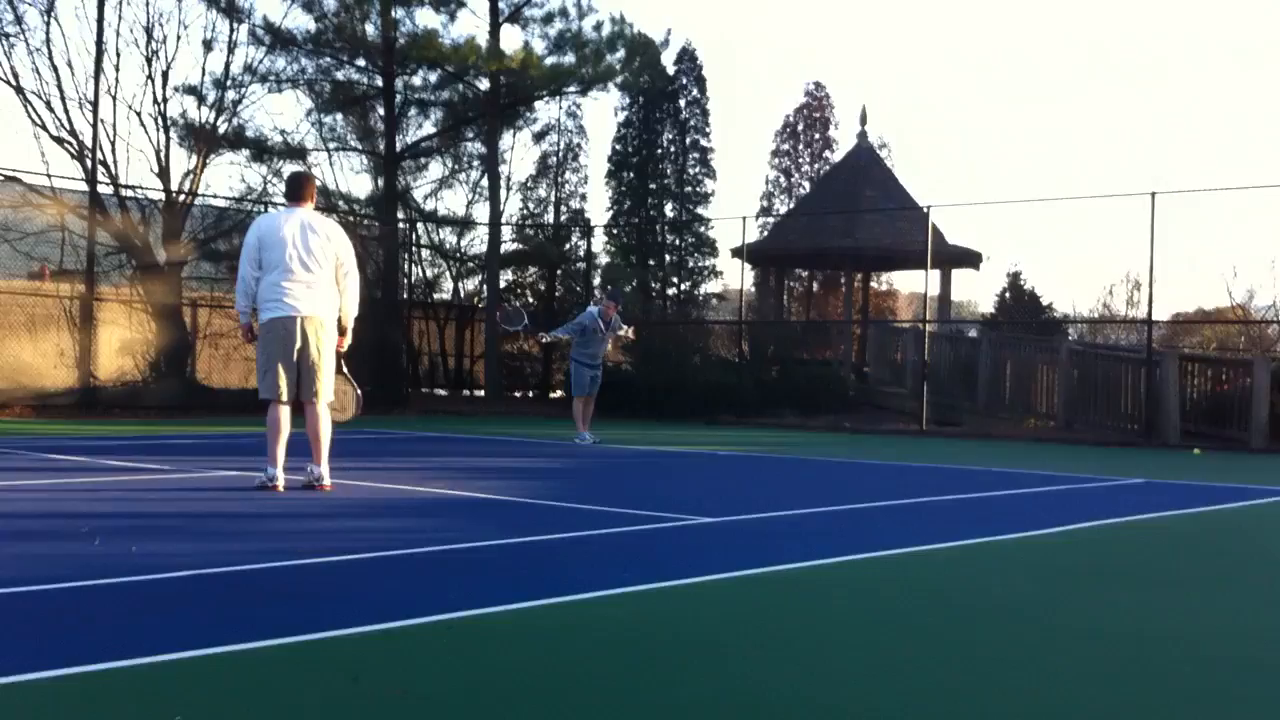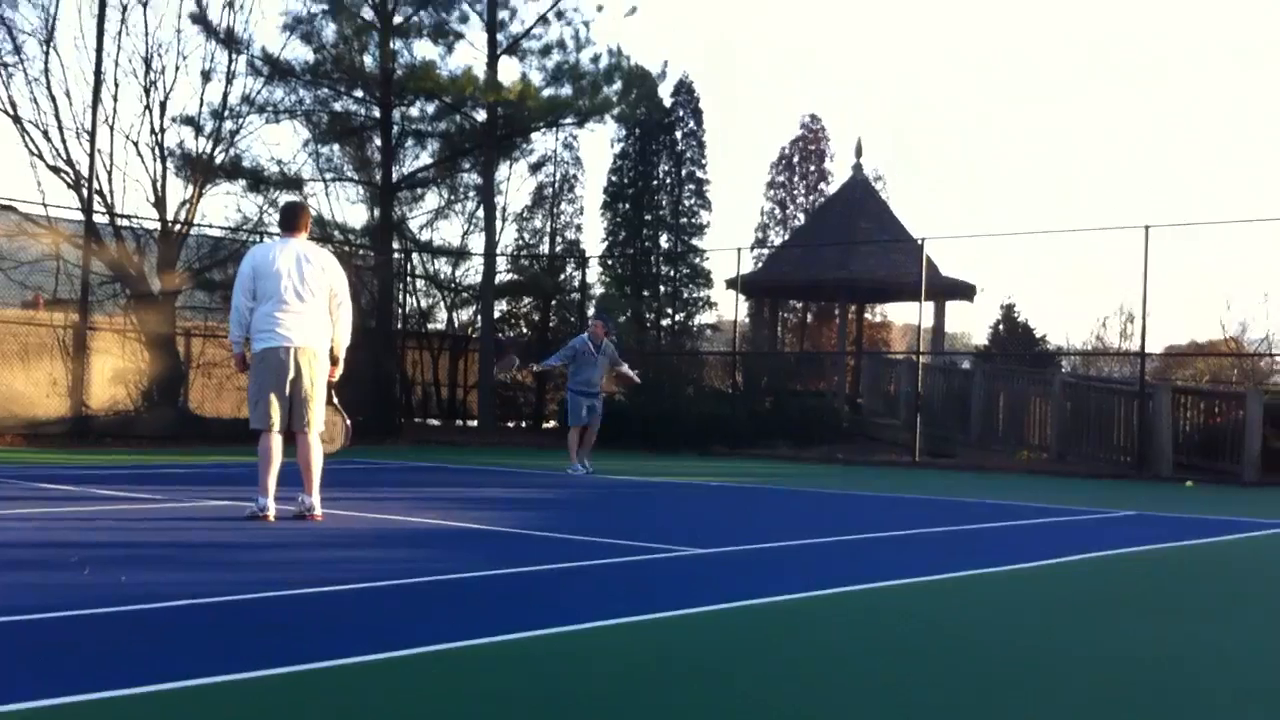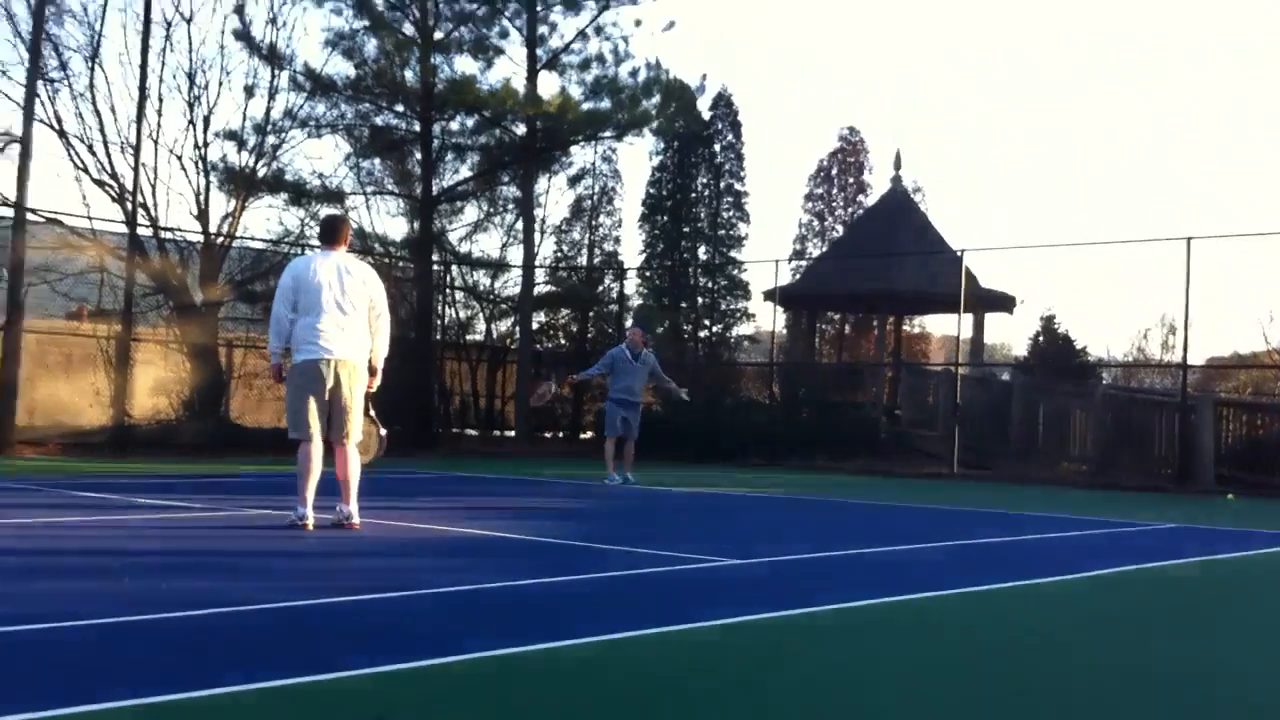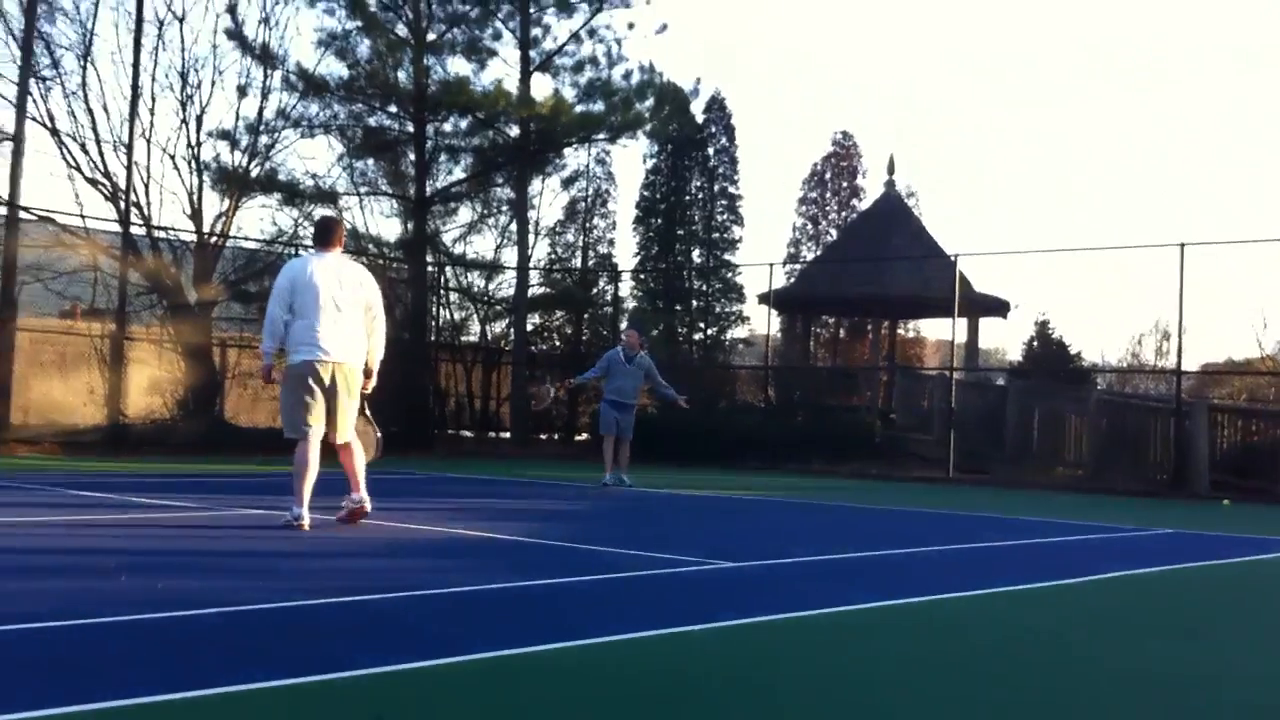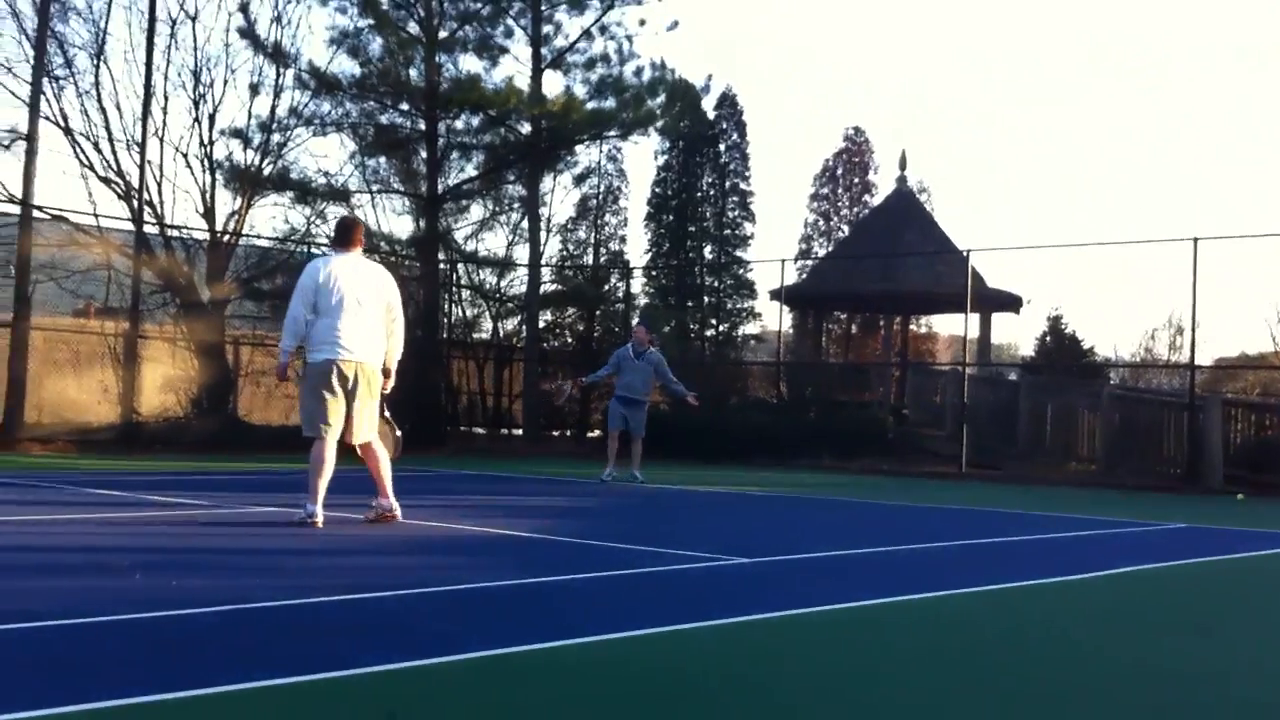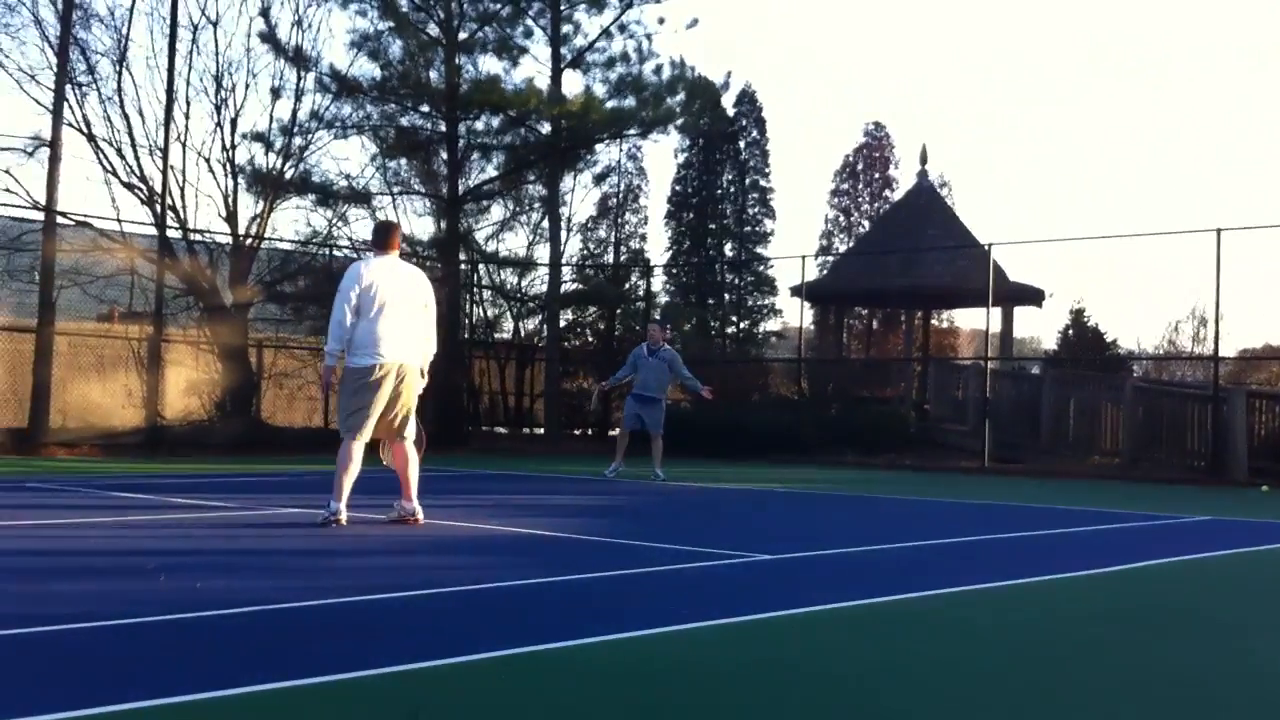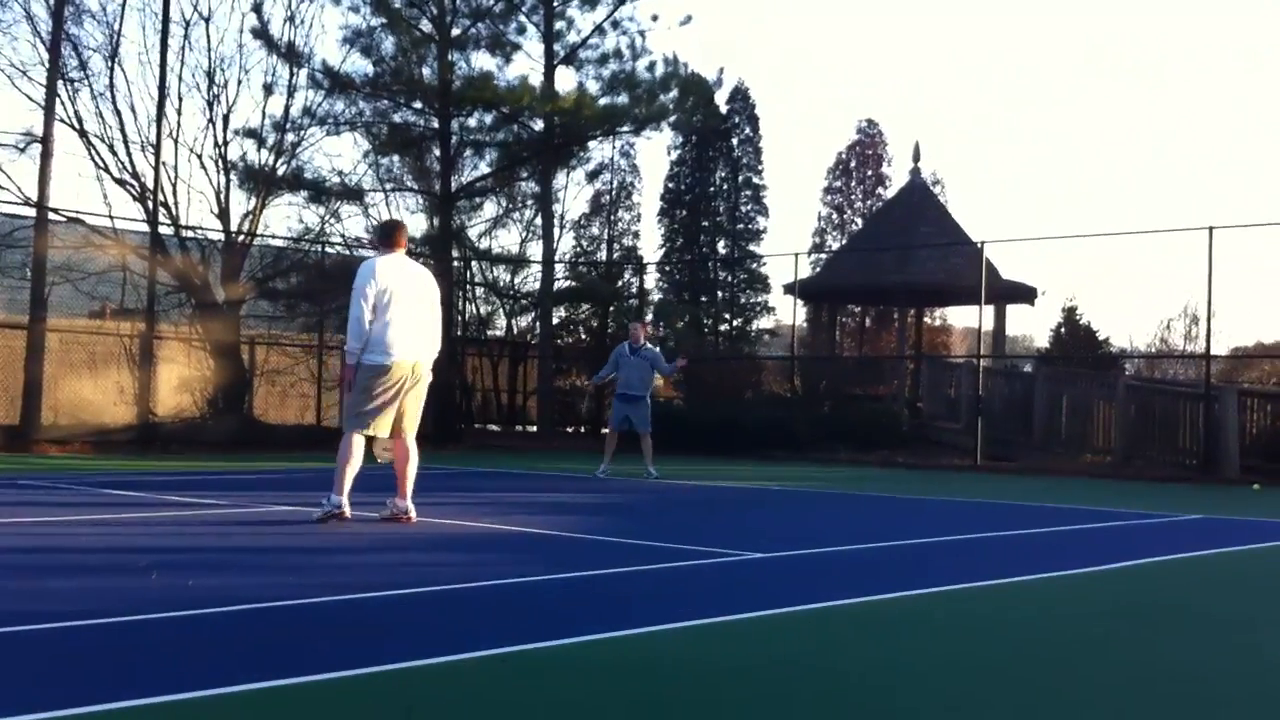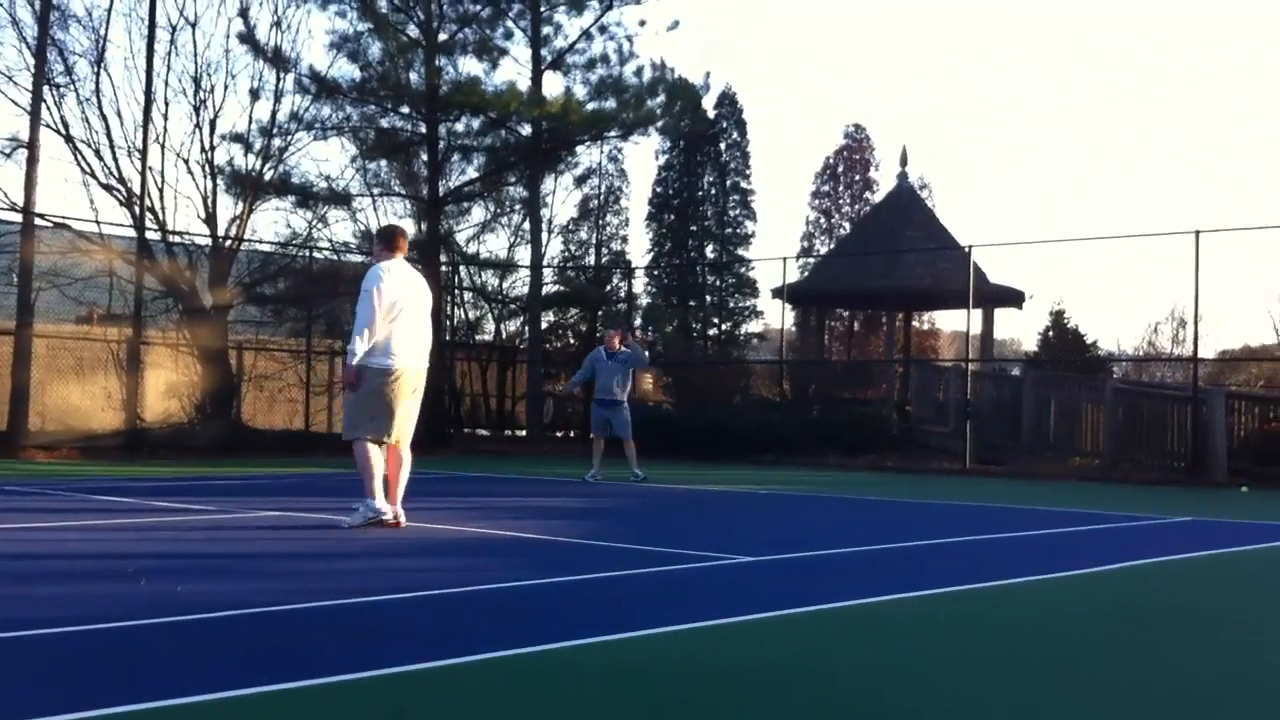
dt=0.2s
person 1, frame 1
left shoulder: (262, 225)
right shoulder: (331, 229)
left elbow: (247, 275)
right elbow: (348, 281)
left wrist: (245, 317)
right wrist: (347, 323)
left hip: (277, 320)
right hip: (320, 321)
left knee: (279, 399)
right knee: (317, 400)
left ankle: (274, 472)
right ankle: (319, 471)
person 1, frame 2
left shoulder: (257, 255)
right shoulder: (325, 259)
left elbow: (241, 305)
right elbow: (342, 310)
left wrist: (238, 347)
right wrist: (338, 353)
left hip: (270, 350)
right hip: (312, 351)
left knee: (271, 429)
right knee: (308, 431)
left ankle: (265, 502)
right ankle: (311, 501)
person 1, frame 3
left shoulder: (298, 268)
right shoulder: (365, 272)
left elbow: (281, 316)
right elbow: (380, 323)
left wrist: (276, 357)
right wrist: (376, 365)
left hip: (310, 361)
right hip: (352, 363)
left knee: (311, 438)
right knee: (345, 441)
left ankle: (304, 511)
right ankle: (348, 508)
person 1, frame 4
left shoulder: (295, 269)
right shoulder: (361, 274)
left elbow: (276, 316)
right elbow: (376, 325)
left wrist: (268, 357)
right wrist: (372, 366)
left hip: (307, 362)
right hip: (348, 364)
left knee: (308, 438)
right knee: (345, 435)
left ankle: (300, 511)
right ankle: (358, 497)
person 1, frame 5
left shoulder: (319, 268)
right shoulder: (382, 275)
left elbow: (298, 316)
right elbow: (395, 325)
left wrist: (285, 356)
right wrist: (390, 365)
left hip: (327, 361)
right hip: (367, 364)
left knee: (325, 436)
right knee: (366, 436)
left ankle: (314, 508)
right ankle: (387, 502)
person 1, frame 6
left shoulder: (360, 270)
right shoulder: (419, 277)
left elbow: (342, 320)
right elbow: (429, 327)
left wrist: (331, 361)
right wrist: (423, 365)
left hip: (368, 364)
right hip: (407, 366)
left knee: (353, 436)
right knee: (401, 438)
left ankle: (337, 506)
right ankle: (409, 505)
person 1, frame 7
left shoulder: (373, 268)
right shoulder: (426, 275)
left elbow: (360, 318)
right elbow: (436, 323)
left wrist: (350, 359)
right wrist: (428, 360)
left hip: (380, 361)
right hip: (418, 364)
left knee: (356, 429)
right knee: (404, 435)
left ankle: (338, 499)
right ankle: (402, 503)
person 1, frame 8
left shoulder: (380, 272)
right shoulder: (419, 280)
left elbow: (369, 321)
right elbow: (425, 329)
left wrist: (352, 360)
left hip: (381, 366)
right hip: (414, 368)
left knee: (363, 435)
right knee: (397, 439)
left ankle: (374, 502)
right ankle: (392, 508)
person 2, frame 1
left shoulder: (615, 320)
right shoulder: (587, 318)
right elbow: (567, 330)
left wrist: (627, 331)
right wrist: (549, 336)
left hip: (596, 365)
right hip: (580, 363)
left knee: (591, 398)
right knee: (579, 397)
left ankle: (585, 431)
right ankle: (580, 433)
person 2, frame 2
left shoulder: (608, 348)
right shoulder: (577, 343)
left elbow: (617, 364)
right elbow: (559, 358)
left wrist: (630, 374)
right wrist: (541, 366)
left hip: (595, 395)
right hip: (577, 393)
left knee: (594, 428)
right knee: (576, 427)
left ankle: (583, 459)
right ankle: (574, 463)
person 2, frame 3
left shoulder: (649, 359)
right shoulder: (616, 353)
left elbow: (661, 379)
right elbow: (598, 369)
left wrist: (677, 390)
right wrist: (579, 377)
left hip: (634, 405)
right hip: (615, 402)
left knee: (630, 439)
right knee: (612, 437)
left ankle: (627, 473)
right ankle: (611, 474)
person 2, frame 4
left shoulder: (646, 362)
right shoulder: (612, 355)
left elbow: (658, 383)
right elbow: (595, 372)
left wrist: (675, 397)
right wrist: (576, 381)
left hip: (628, 407)
right hip: (609, 403)
left knee: (624, 441)
right knee: (608, 437)
left ankle: (622, 475)
right ankle: (608, 474)
person 2, frame 5
left shoulder: (656, 358)
right shoulder: (622, 352)
left elbow: (668, 379)
right elbow: (607, 370)
left wrist: (684, 393)
right wrist: (588, 379)
left hip: (639, 404)
right hip: (619, 400)
left knee: (636, 438)
right knee: (613, 433)
left ankle: (635, 472)
right ankle: (610, 468)
person 2, frame 6
left shoulder: (670, 354)
right shoulder: (638, 351)
left elbow: (683, 375)
right elbow: (626, 371)
left wrist: (699, 387)
right wrist: (610, 383)
left hip: (655, 402)
right hip: (635, 398)
left knee: (656, 435)
right knee: (624, 430)
left ankle: (657, 470)
right ankle: (617, 463)
person 2, frame 7
left shoulder: (652, 352)
right shoulder: (620, 349)
left elbow: (664, 370)
right elbow: (609, 369)
left wrist: (675, 366)
right wrist: (594, 381)
left hip: (640, 400)
right hip: (621, 397)
left knee: (644, 433)
right knee: (612, 431)
left ankle: (649, 467)
right ankle: (605, 465)
person 2, frame 8
left shoulder: (628, 355)
right shoulder: (595, 355)
left elbow: (643, 362)
right elbow: (583, 374)
left wrist: (631, 343)
right wrist: (568, 387)
left hip: (619, 404)
right hip: (599, 403)
left knee: (626, 437)
right knee: (598, 437)
left ankle: (635, 470)
right ankle: (595, 470)
